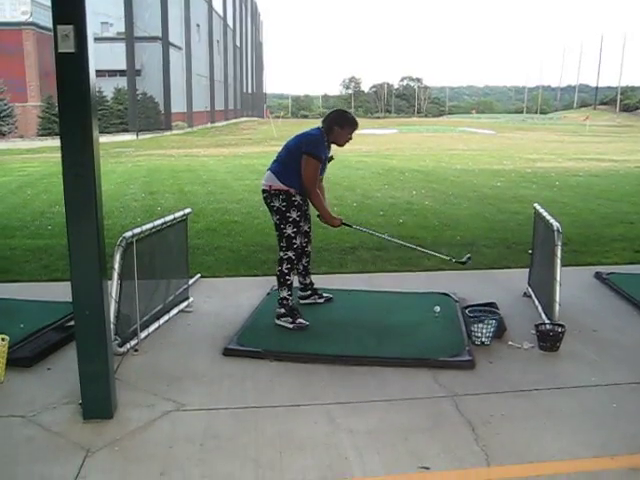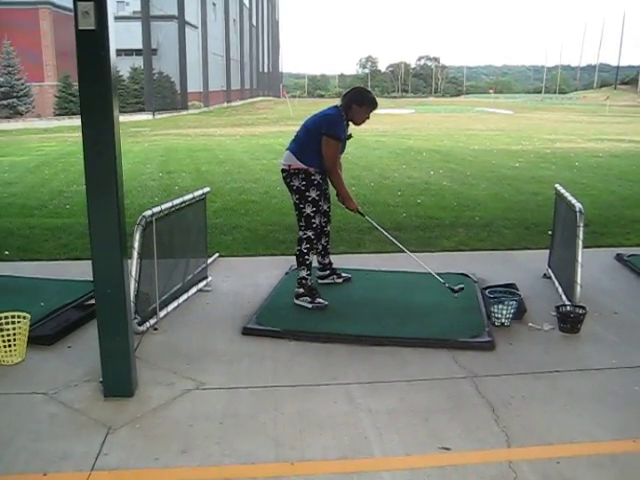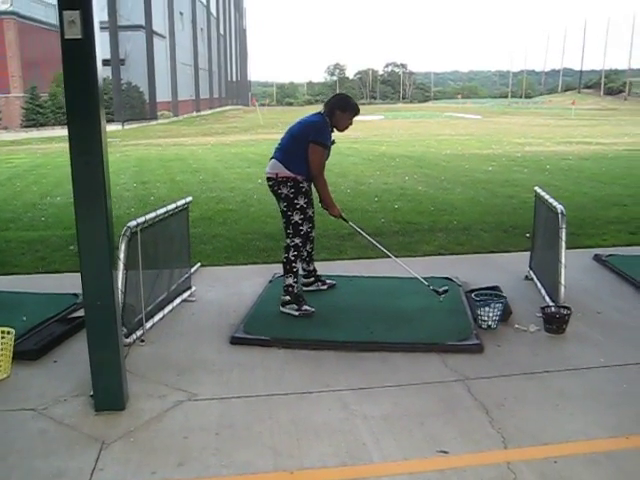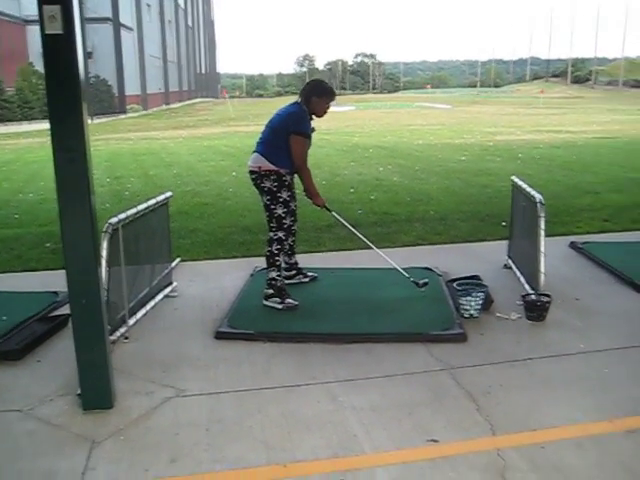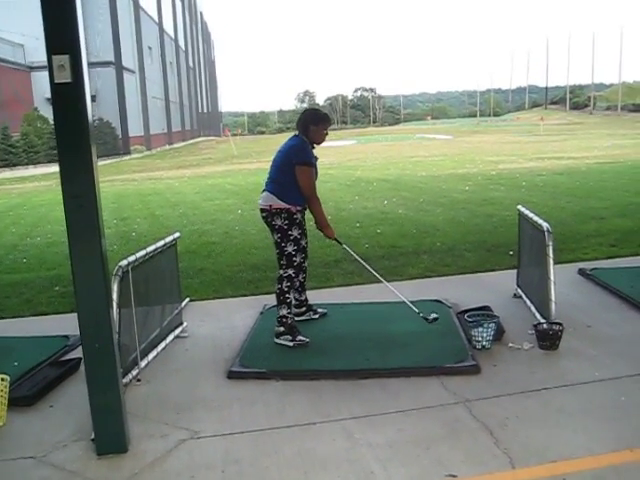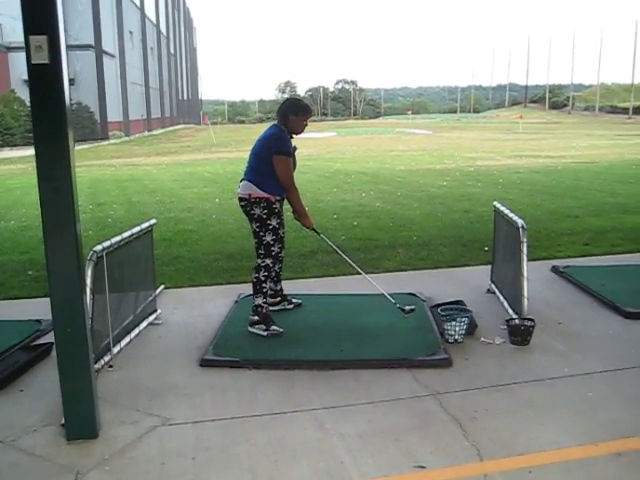
dt=0.7s
person 1, frame 1
left shoulder: (322, 142)
right shoulder: (315, 143)
left elbow: (317, 183)
right elbow: (310, 187)
left wrist: (325, 210)
right wrist: (328, 216)
left hip: (293, 191)
right hip: (279, 192)
left knee: (303, 241)
right knee: (290, 247)
left ankle: (306, 291)
right ankle: (284, 309)
person 1, frame 2
left shoulder: (339, 119)
right shoulder: (334, 122)
left elbow: (335, 162)
right elbow: (331, 168)
left wrist: (341, 192)
right wrist: (347, 198)
left hip: (312, 171)
right hip: (299, 171)
left knee: (322, 221)
right knee: (309, 226)
left ankle: (326, 271)
right ankle: (303, 289)
person 1, frame 3
left shoulder: (319, 123)
right shoulder: (320, 128)
left elbow: (314, 171)
right elbow: (317, 174)
left wrist: (324, 199)
right wrist: (330, 204)
left hip: (294, 178)
right hip: (285, 179)
left knee: (307, 228)
right knee: (296, 234)
left ankle: (309, 277)
right ankle: (289, 296)
person 1, frame 4
left shoulder: (296, 112)
right shoulder: (299, 118)
left elbow: (294, 160)
right elbow: (300, 164)
left wrist: (309, 189)
right wrist: (314, 194)
left hip: (275, 171)
right hip: (268, 172)
left knee: (289, 221)
right knee: (280, 227)
left ankle: (291, 270)
right ankle: (273, 289)
person 1, frame 5
left shoulder: (298, 145)
right shoulder: (301, 150)
left elbow: (303, 192)
right elbow: (310, 194)
left wrist: (318, 220)
right wrist: (325, 225)
left hip: (287, 209)
right hip: (280, 211)
left knee: (300, 259)
right knee: (289, 265)
left ankle: (300, 307)
right ankle: (283, 327)
person 1, frame 6
left shoulder: (278, 135)
right shoulder: (279, 139)
left elbow: (282, 182)
right elbow: (288, 183)
left wrist: (296, 210)
right wrist: (303, 214)
left hip: (266, 199)
right hip: (258, 200)
left knee: (276, 248)
right knee: (267, 254)
left ankle: (275, 297)
right ankle: (258, 316)
